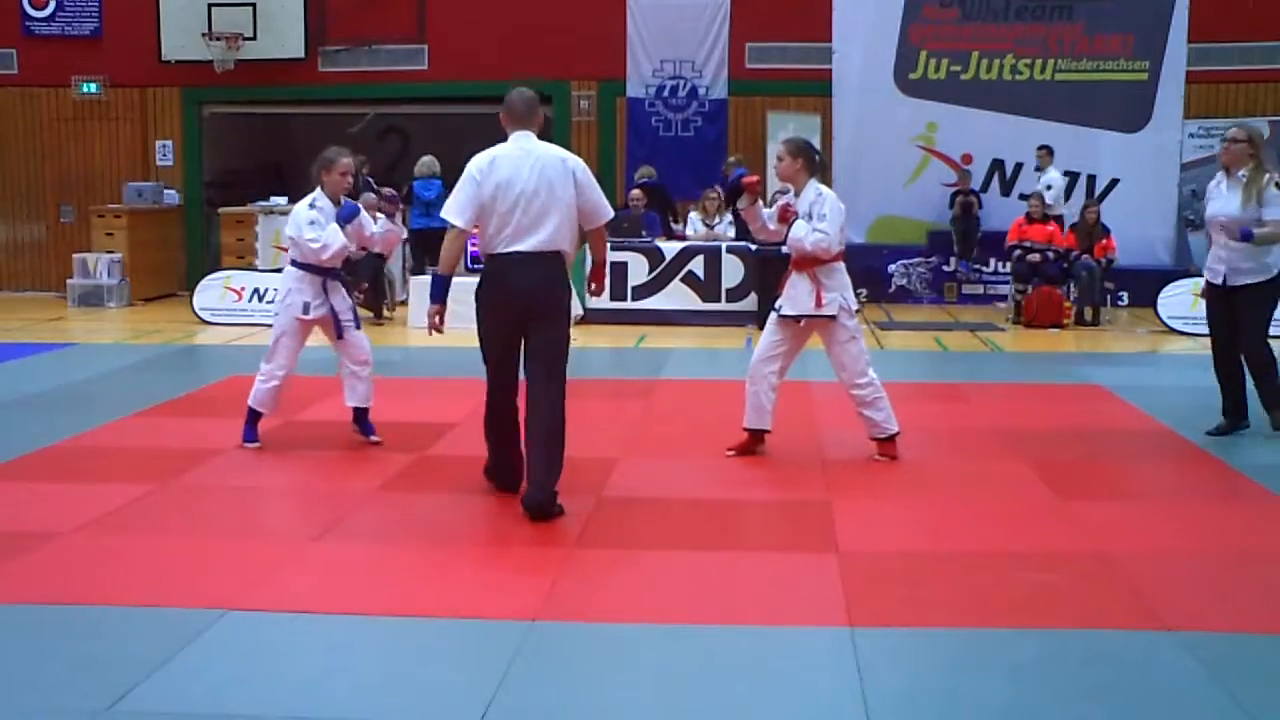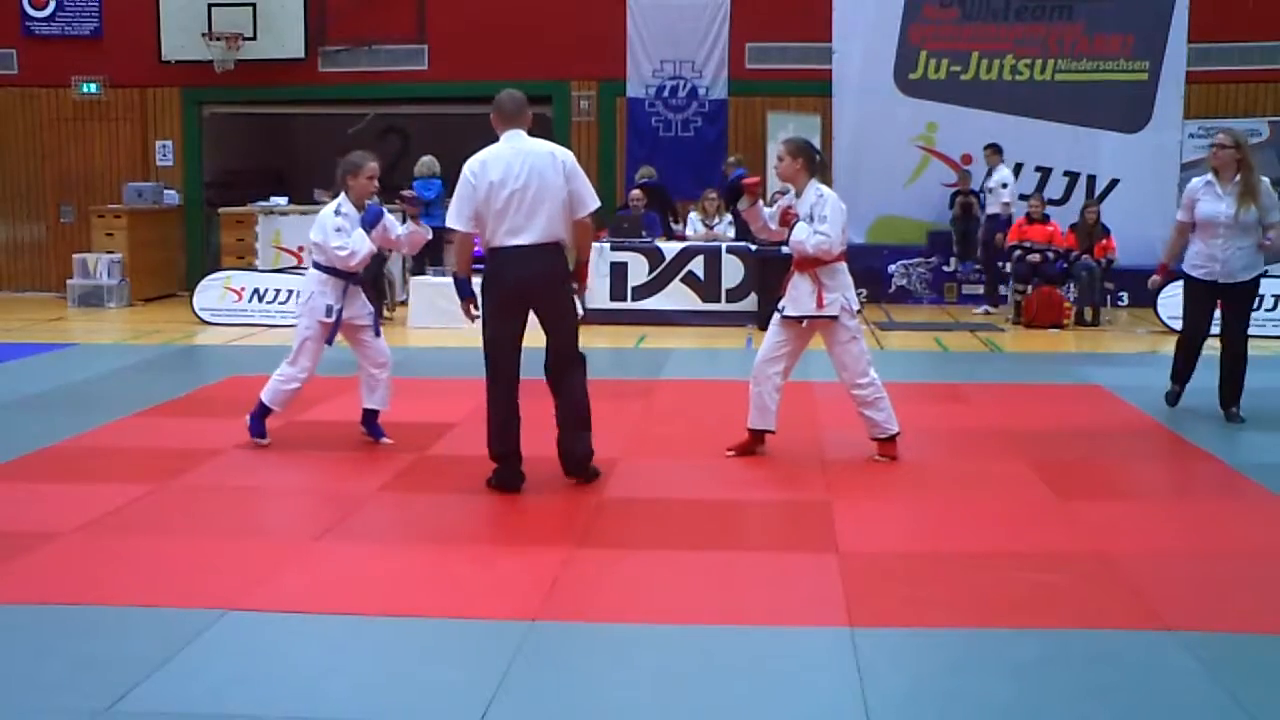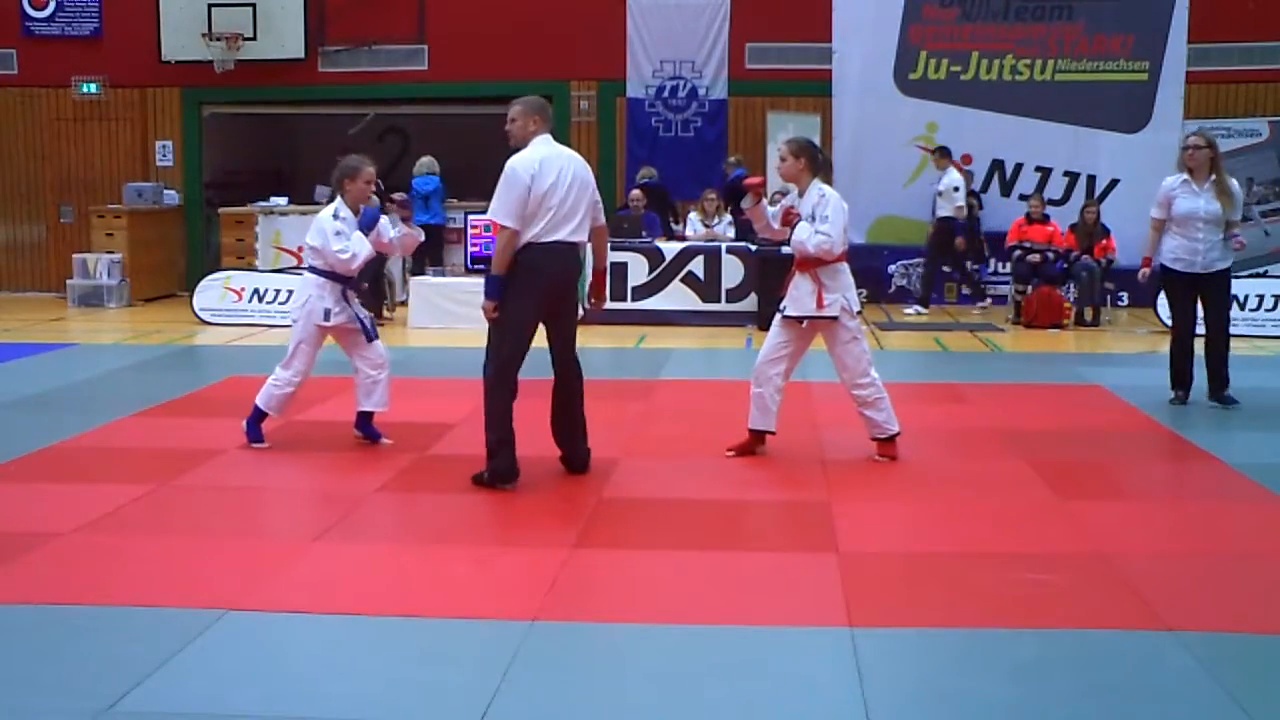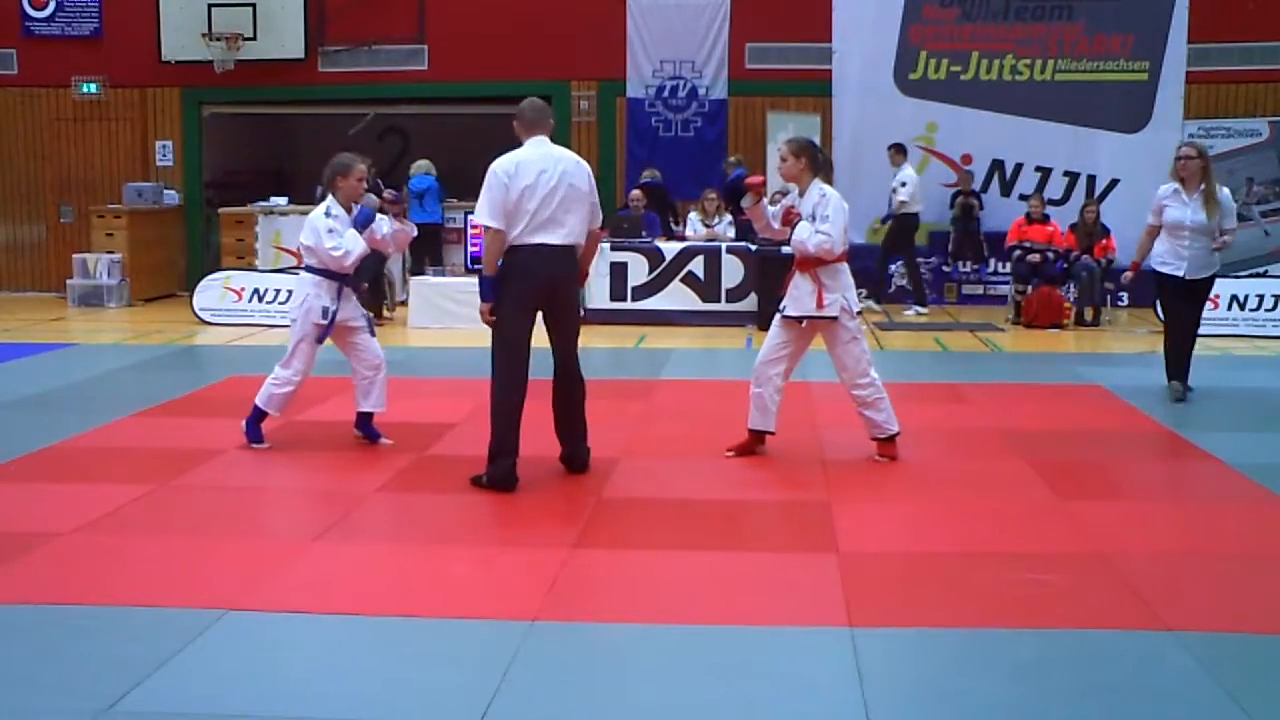
dt=0.4s
person 1, frame 1
left shoulder: (483, 163)
right shoulder: (568, 163)
left elbow: (457, 232)
right elbow: (596, 226)
left wrist: (438, 292)
right wrist: (599, 269)
left hip: (500, 277)
right hip: (547, 276)
left knee: (501, 380)
right knee: (546, 383)
left ankle: (506, 470)
right ankle: (541, 491)
person 1, frame 2
left shoulder: (478, 165)
right shoulder: (559, 156)
left elbow: (463, 235)
right elbow: (583, 221)
left wrist: (463, 285)
right wrist: (581, 267)
left hip: (502, 270)
right hip: (549, 265)
left knee: (502, 372)
right knee: (566, 362)
left ankle: (508, 468)
right ankle: (577, 455)
person 1, frame 3
left shoulder: (520, 164)
right shoulder: (579, 163)
left elbow: (508, 233)
right elbow: (599, 227)
left wrist: (492, 289)
right wrist: (599, 276)
left hip: (531, 266)
right hip: (567, 265)
left knee: (501, 365)
right knee: (566, 361)
left ankle: (501, 463)
right ankle: (575, 453)
person 1, frame 4
left shoulder: (506, 165)
right shoulder: (578, 165)
left elbow: (495, 234)
right elbow: (593, 232)
left wrist: (487, 290)
left hip: (522, 267)
right hip: (563, 267)
left knee: (510, 369)
right knee: (567, 360)
left ankle: (502, 469)
right ankle: (575, 453)
person 2, frame 1
left shoulder: (824, 198)
right shoulder: (791, 201)
left elbow: (825, 244)
right elbow: (764, 231)
left wrist: (794, 224)
right wrist: (750, 200)
left hip: (828, 291)
right hip: (796, 289)
left knee: (855, 372)
right knee: (763, 363)
left ankle: (885, 436)
right ankle: (755, 435)
person 2, frame 2
left shoulder: (825, 199)
right shoulder: (791, 201)
left elbow: (828, 246)
right elbow: (765, 229)
left wrist: (795, 226)
right wrist: (751, 201)
left hip: (830, 291)
right hip: (799, 289)
left knee: (857, 371)
right knee: (766, 364)
left ankle: (886, 436)
right ankle: (756, 436)
person 2, frame 3
left shoulder: (828, 198)
right shoulder: (795, 200)
left elbow: (829, 246)
right elbow: (769, 228)
left wrist: (797, 226)
right wrist: (755, 201)
left hip: (831, 291)
right hip: (801, 289)
left knee: (858, 372)
right knee: (768, 364)
left ankle: (886, 436)
right ankle: (757, 436)
person 2, frame 4
left shoulder: (828, 198)
right shoulder: (795, 199)
left elbow: (830, 246)
right elbow: (768, 228)
left wrist: (797, 226)
right wrist: (755, 200)
left hip: (831, 291)
right hip: (801, 289)
left knee: (857, 371)
right knee: (768, 364)
left ankle: (886, 436)
right ankle: (756, 436)
person 3, frame 1
left shoulder: (350, 209)
right shoulder: (306, 209)
right elbow: (318, 250)
right wrist: (340, 225)
left hip: (332, 289)
right hip: (301, 289)
left knee: (359, 353)
right knee: (279, 361)
left ankle: (361, 419)
right ankle: (251, 423)
person 3, frame 2
left shoulder: (374, 213)
right shoulder: (331, 215)
left elbow: (406, 244)
right elbow: (345, 257)
left wrist: (415, 219)
right wrist: (366, 229)
left hip: (351, 293)
right hip: (322, 291)
left knee: (378, 357)
right knee: (300, 363)
left ankle: (370, 422)
right ankle: (258, 417)
person 3, frame 3
left shoulder: (367, 216)
right shoulder: (329, 219)
left elbow: (399, 247)
right elbow: (345, 261)
left wrist: (405, 220)
right wrist: (365, 232)
left hip: (344, 297)
right hip: (317, 296)
left knee: (375, 359)
right knee: (294, 367)
left ankle: (365, 423)
right ankle: (254, 422)
person 3, frame 4
left shoulder: (359, 213)
right shoulder: (321, 217)
left elbow: (393, 244)
right elbow: (340, 258)
right wrist: (359, 230)
left hip: (343, 296)
right hip: (316, 295)
left knee: (371, 359)
right knee: (294, 367)
left ankle: (364, 424)
right ankle: (253, 422)
person 4, frame 1
right shoulder: (1215, 186)
left wrist: (1245, 235)
right wrist: (1208, 280)
right hip: (1220, 279)
left knee: (1254, 345)
right knee: (1223, 349)
right ankle: (1235, 415)
person 4, frame 2
right shoulder: (1197, 187)
right elbow: (1181, 232)
right wrist: (1162, 270)
left hip: (1243, 277)
right hip: (1199, 273)
left knee: (1234, 340)
right knee: (1192, 334)
left ankle: (1231, 404)
right ankle: (1177, 383)
person 4, frame 3
left shoulder: (1228, 187)
right shoulder: (1171, 185)
left elbow: (1231, 227)
right elbow: (1156, 228)
left wrist: (1235, 239)
right wrist: (1147, 262)
left hip: (1217, 268)
right hip: (1176, 268)
left knee: (1219, 326)
right knee: (1183, 329)
left ankle: (1219, 388)
right ankle: (1181, 388)
person 4, frame 4
left shoulder: (1220, 196)
right shoulder: (1165, 193)
left elbow: (1229, 234)
right elbow: (1150, 233)
left wrist: (1224, 242)
right wrist: (1134, 266)
left hip: (1202, 272)
right hip: (1167, 269)
left knee: (1189, 327)
right knee: (1175, 326)
left ankle: (1180, 377)
right ankle: (1176, 381)
